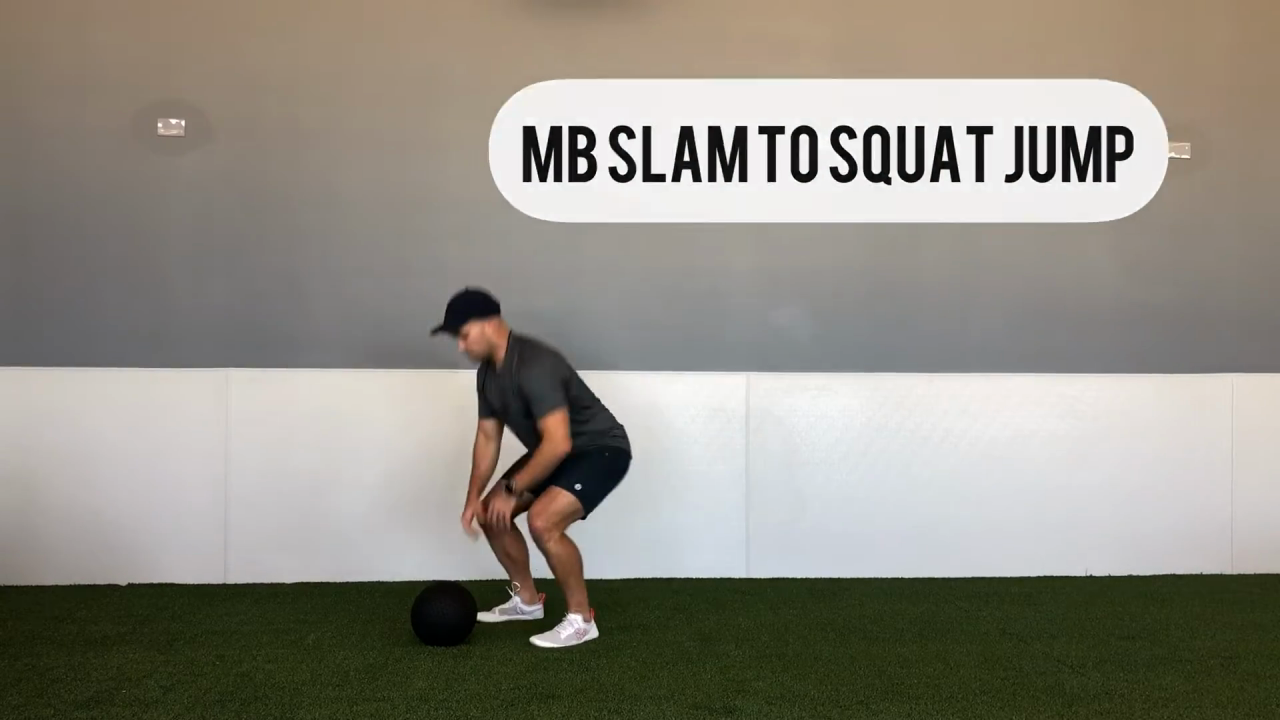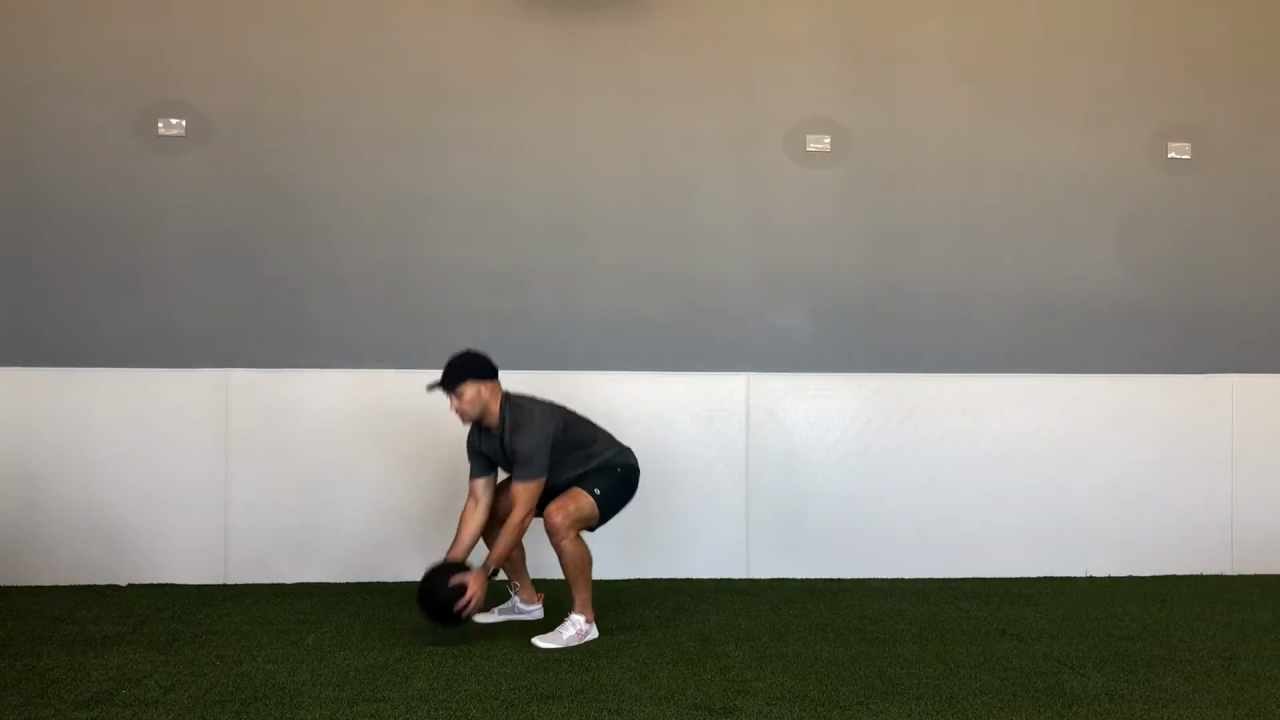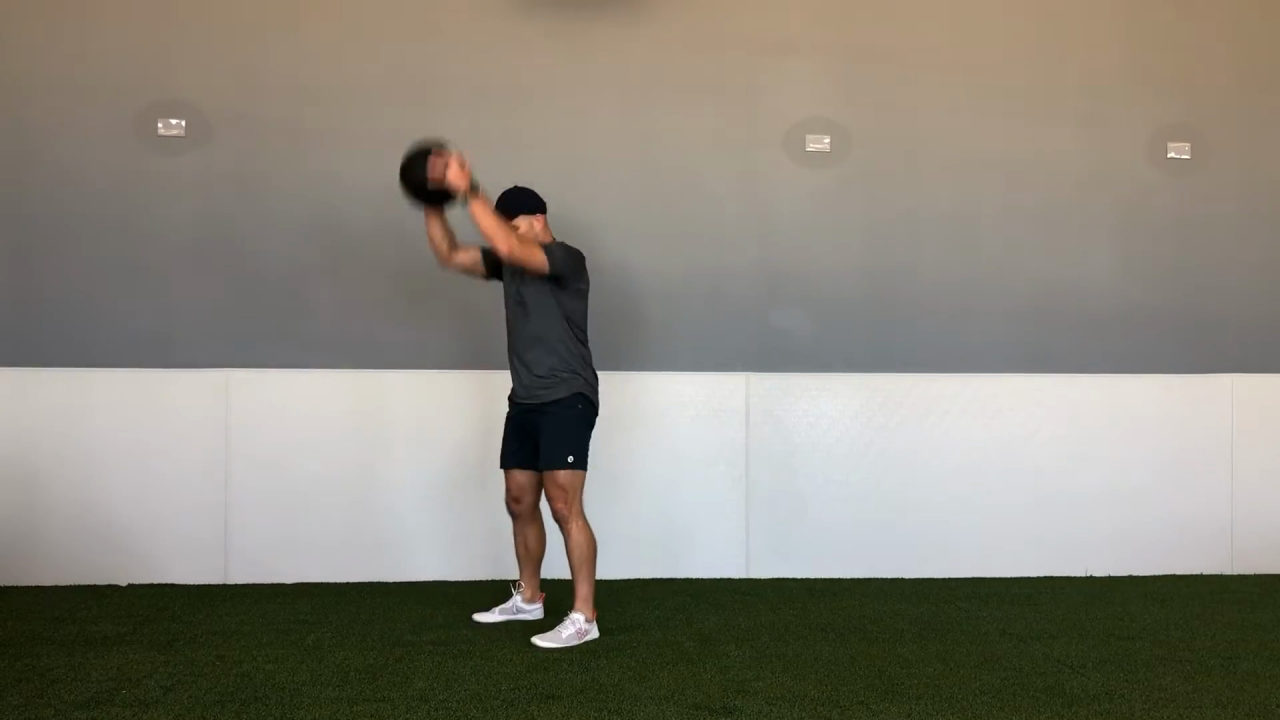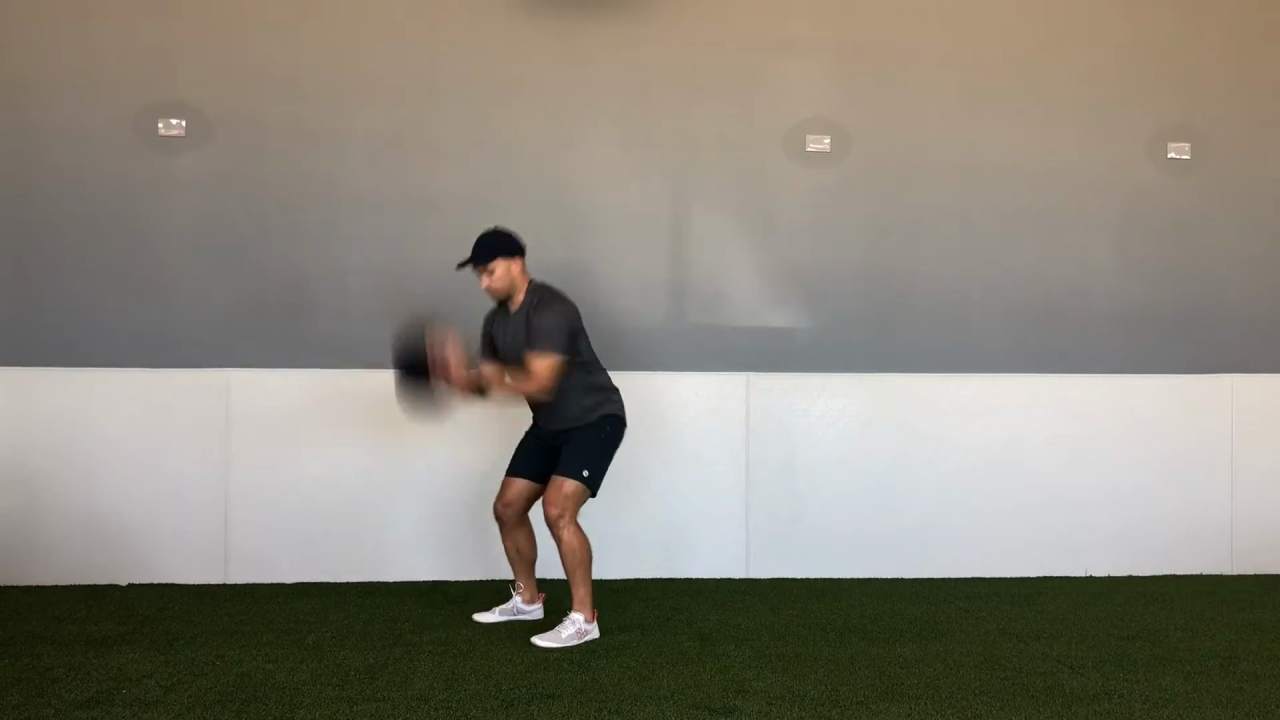
dt=0.5s
person 1, frame 1
left shoulder: (534, 367)
right shoulder: (488, 374)
left elbow: (559, 443)
right elbow: (487, 437)
left wrist: (513, 493)
right wrist: (476, 498)
left hip: (603, 450)
right hip: (556, 449)
left knee: (543, 520)
right knee: (491, 511)
left ankle: (582, 619)
right ankle: (527, 600)
person 1, frame 2
left shoulder: (528, 427)
right shoulder: (480, 435)
left elbow: (522, 513)
right elbow: (478, 503)
left wrist: (484, 573)
right wrist: (451, 564)
left hip: (613, 471)
right hip: (565, 476)
left knee: (559, 517)
right knee: (491, 510)
left ankle: (583, 619)
right ankle: (526, 599)
person 1, frame 3
left shoulder: (566, 259)
right shoulder: (514, 270)
left elbow: (509, 248)
right elbow: (451, 257)
left wrist: (469, 194)
right wrist: (434, 204)
left hip: (567, 402)
right hip: (525, 403)
left knee: (566, 509)
right knee: (520, 504)
left ankle: (584, 619)
right ankle: (528, 599)
person 1, frame 4
left shoulder: (552, 311)
right shoulder: (497, 320)
left elbow: (539, 385)
right elbow: (484, 378)
left wrist: (489, 378)
right wrist: (464, 375)
left hip: (594, 419)
right hip: (550, 426)
left knee: (558, 511)
right knee: (507, 507)
left ankle: (584, 618)
right ankle: (527, 598)
